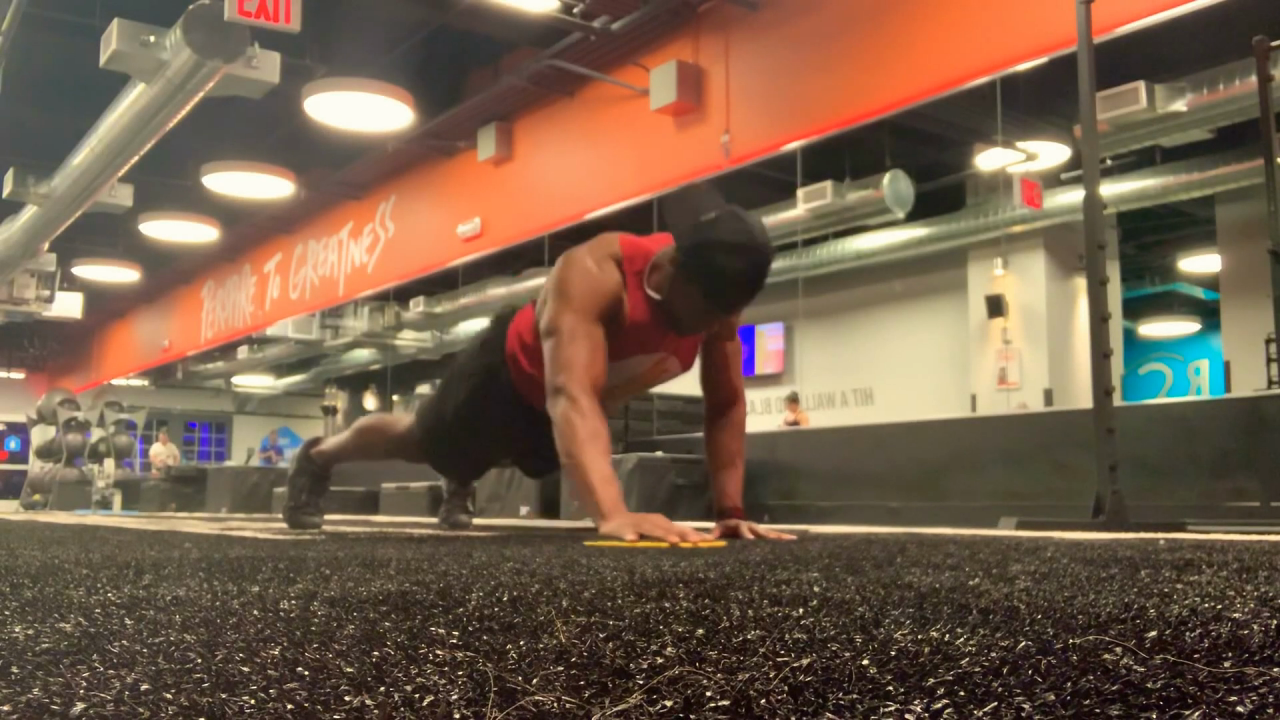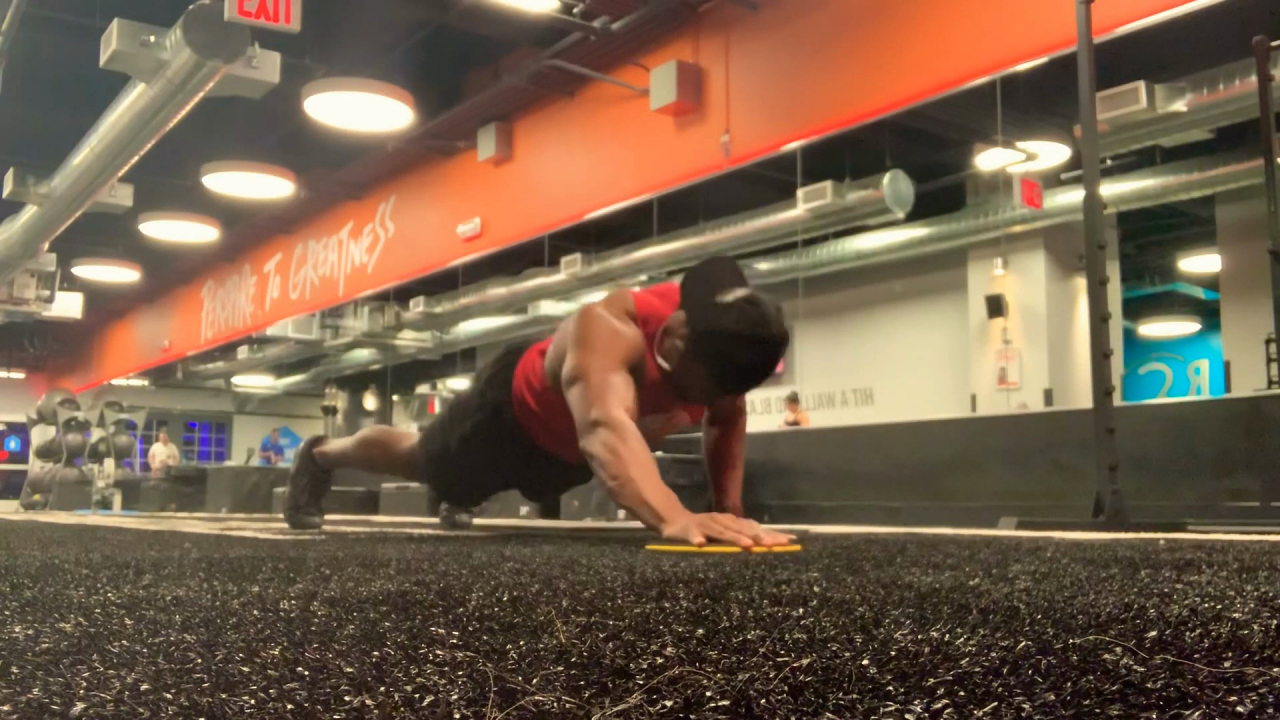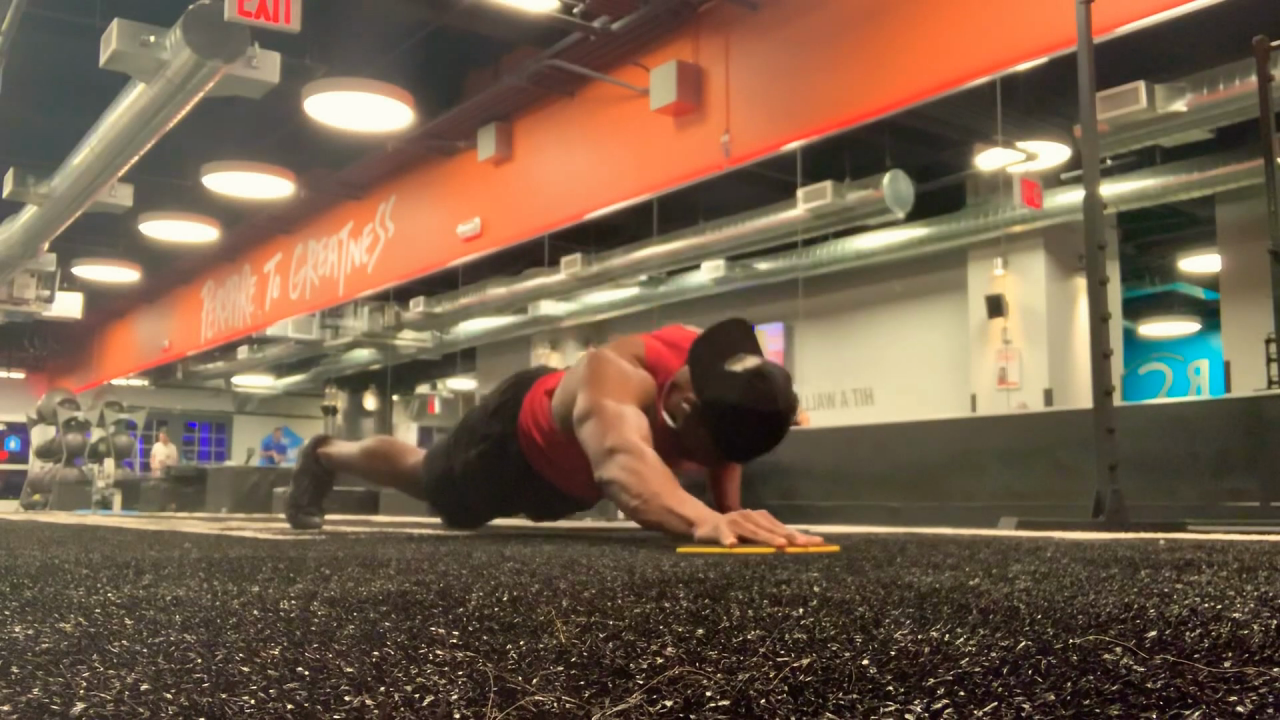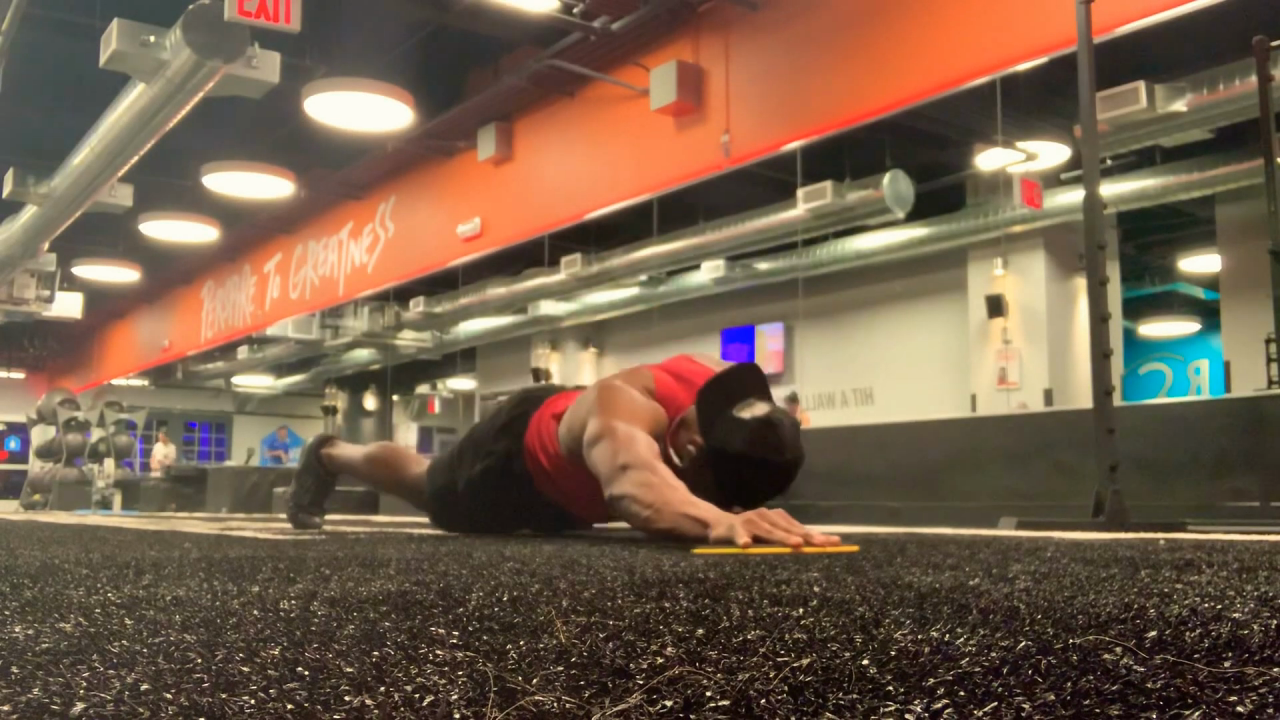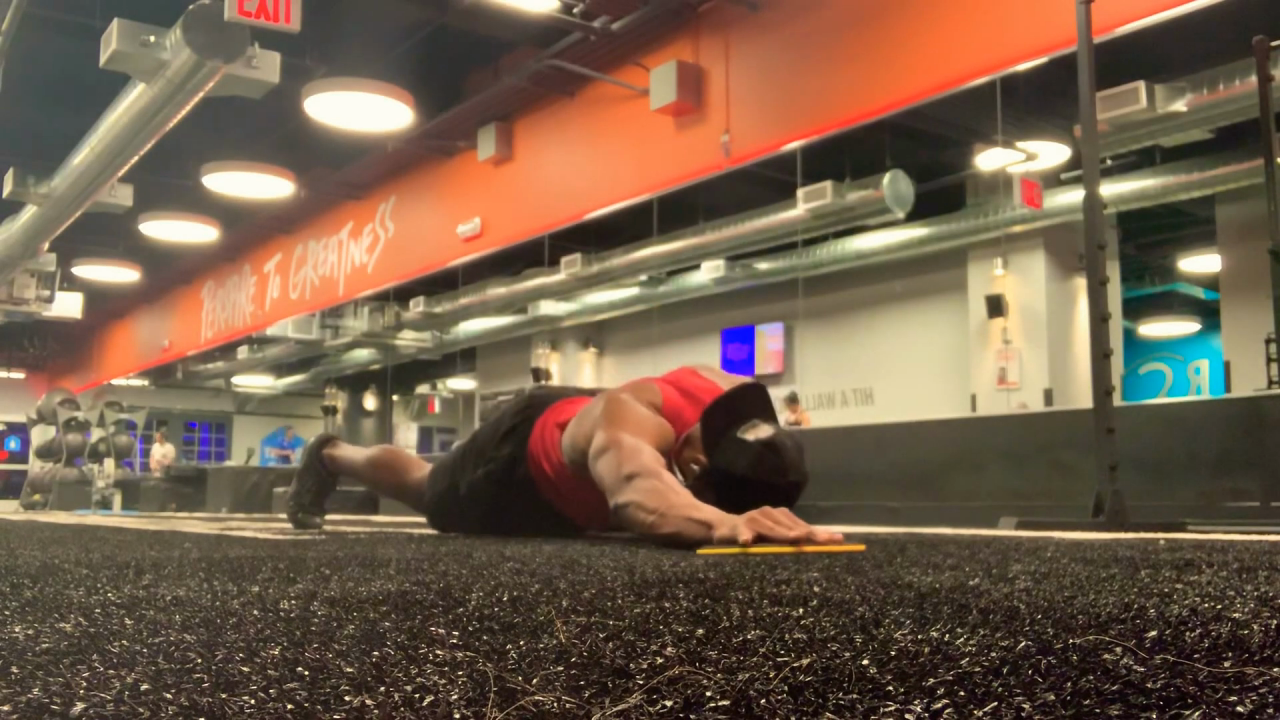
dt=0.3s
person 1, frame 1
left shoulder: (714, 296)
right shoulder: (595, 276)
left elbow: (726, 403)
right elbow: (572, 395)
left wrist: (730, 512)
right wrist: (613, 514)
left hip: (588, 396)
right hip: (510, 375)
right knee: (418, 443)
left ankle: (460, 483)
right ankle: (317, 459)
person 1, frame 2
left shoulder: (714, 344)
right shoulder: (609, 331)
left elbow: (729, 423)
right elbow: (605, 431)
left wrist: (727, 507)
right wrist: (674, 517)
right hip: (514, 411)
right knee: (420, 459)
left ankle: (459, 499)
right ankle: (319, 457)
person 1, frame 3
left shoulder: (719, 382)
right shoulder: (619, 377)
left elbow: (727, 444)
right elbow: (621, 461)
left wrist: (731, 514)
right wrist: (704, 520)
right hip: (519, 440)
right knee: (424, 477)
right ankle: (324, 456)
person 1, frame 4
left shoulder: (732, 393)
right shoulder: (628, 409)
right elbow: (631, 481)
left wrist: (731, 513)
right wrist: (720, 520)
left hip: (572, 458)
right hip: (523, 453)
right knee: (425, 486)
right ankle: (329, 455)
person 1, frame 5
left shoulder: (738, 404)
right shoulder: (634, 424)
right elbow: (638, 490)
left wrist: (733, 516)
right wrist: (723, 523)
left hip: (575, 419)
right hip: (526, 456)
right knee: (425, 489)
right ankle: (330, 455)
